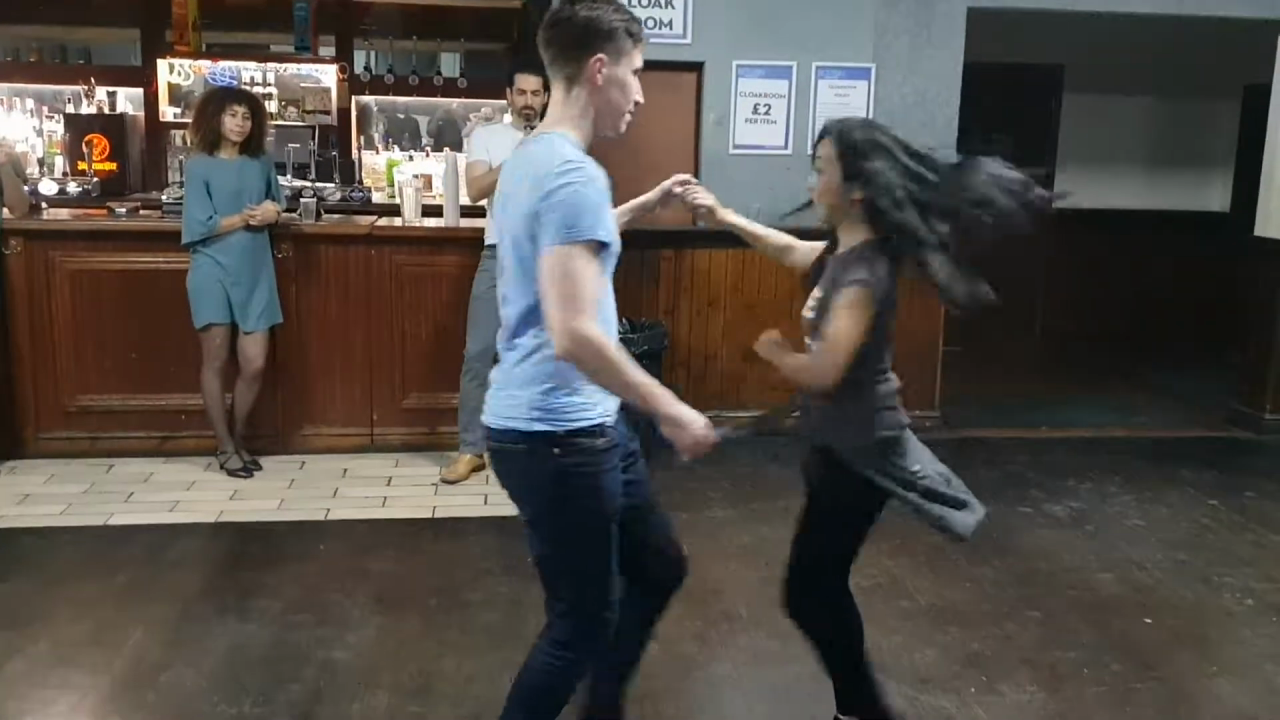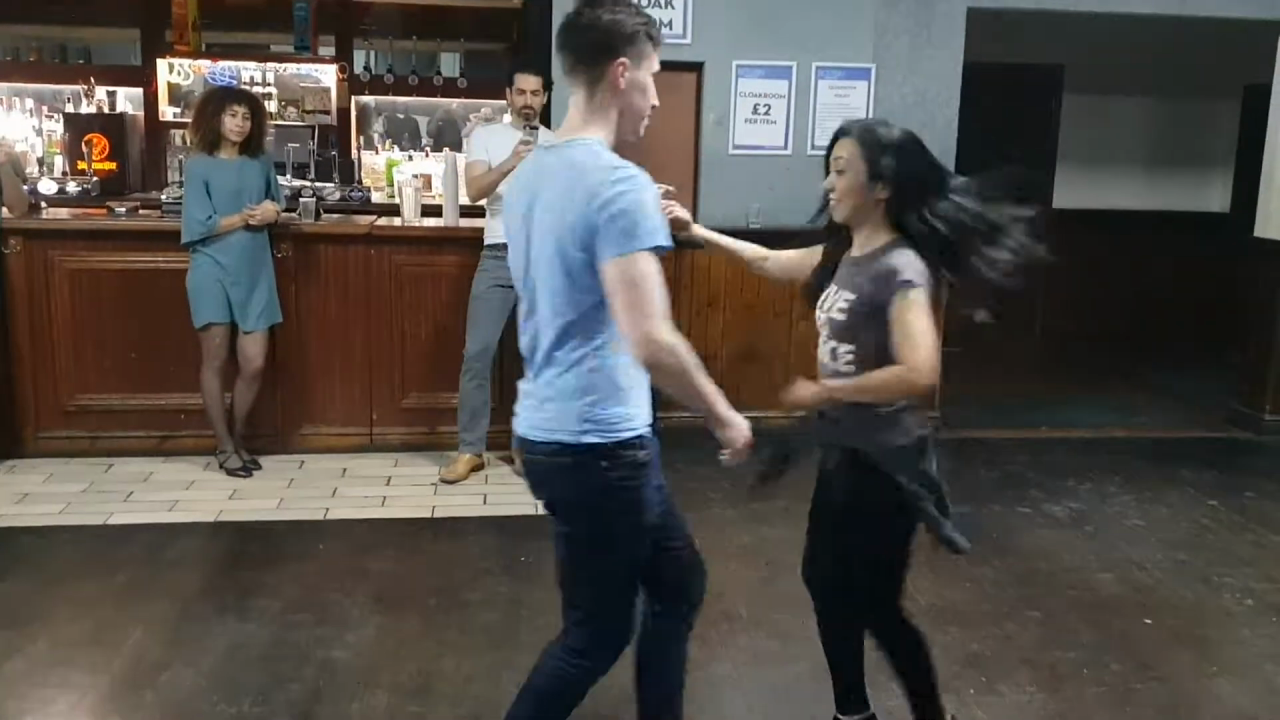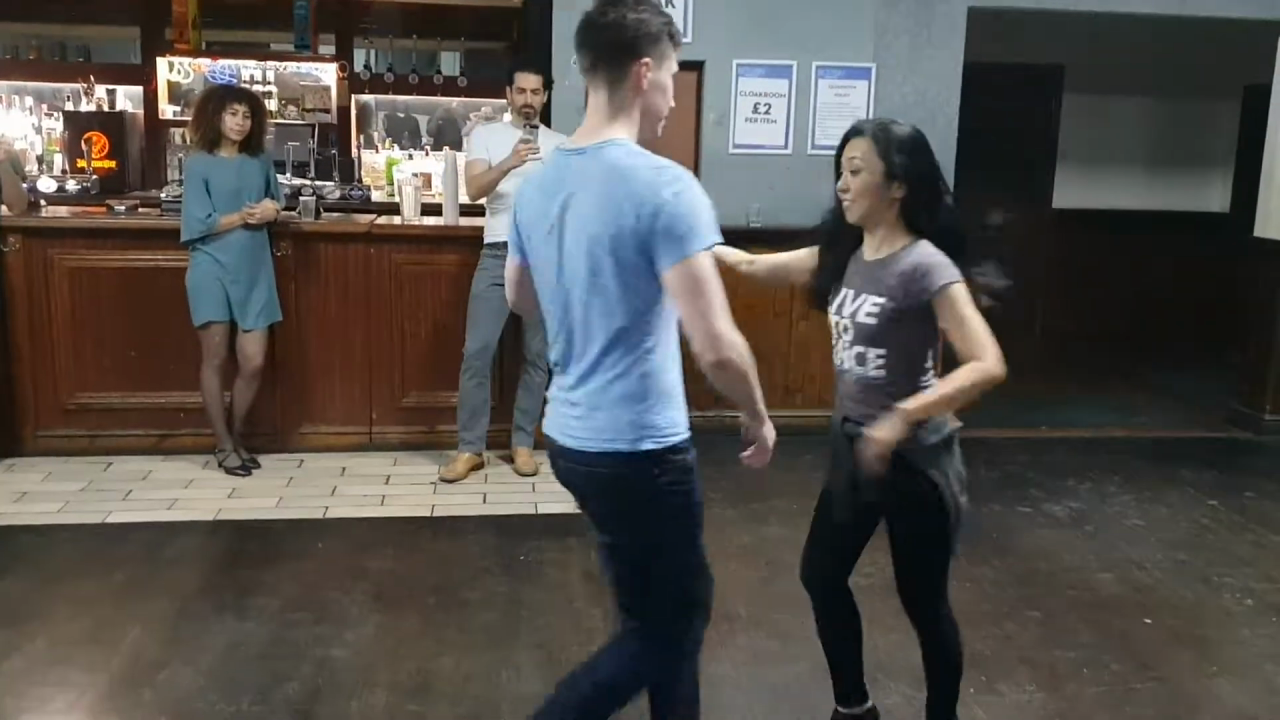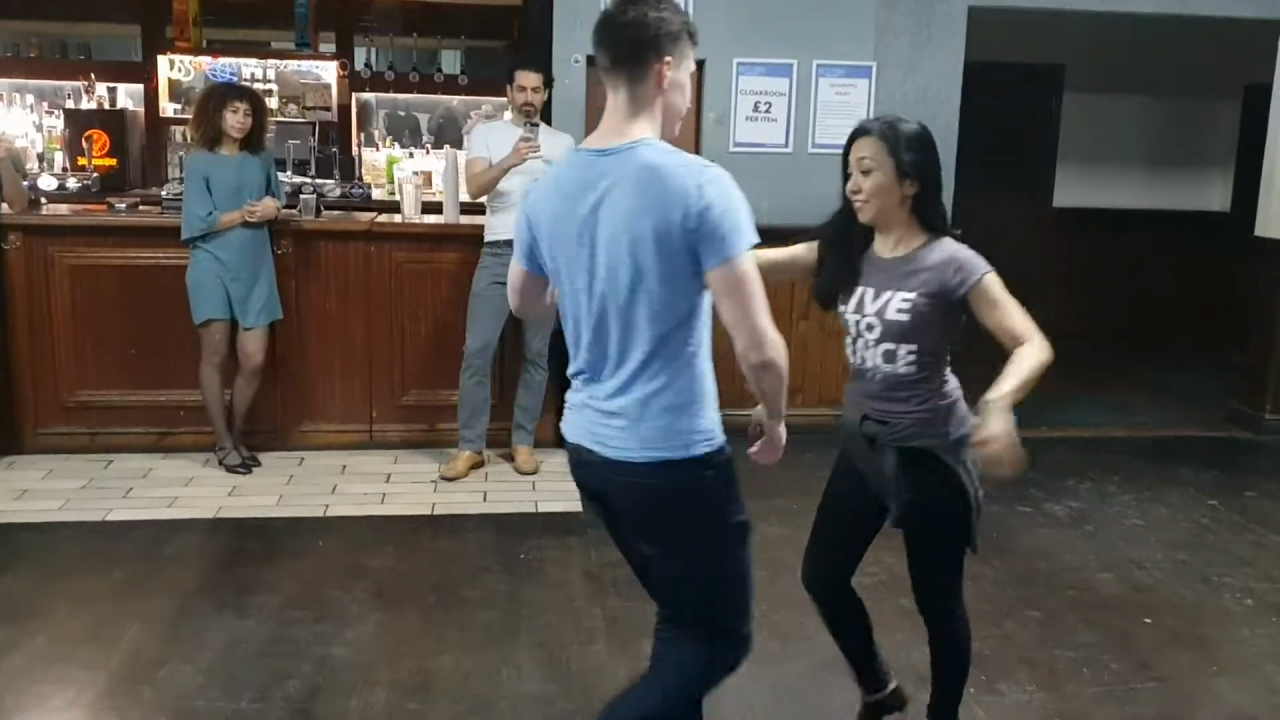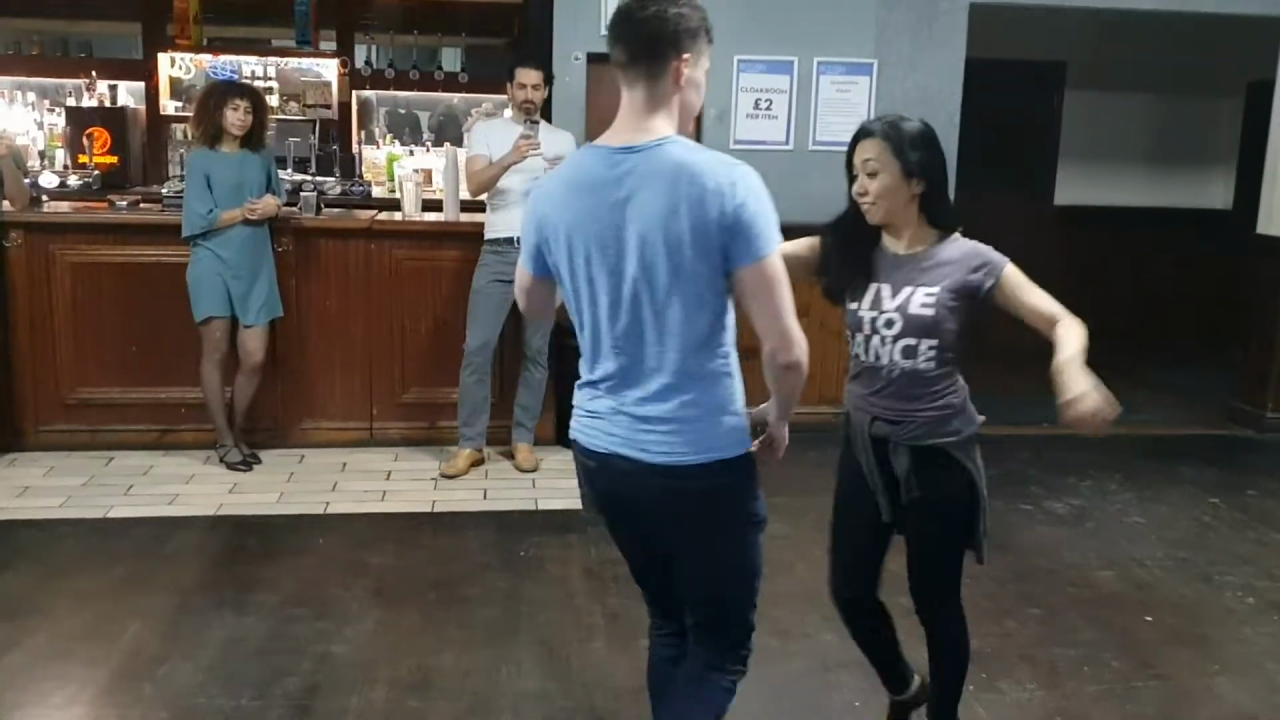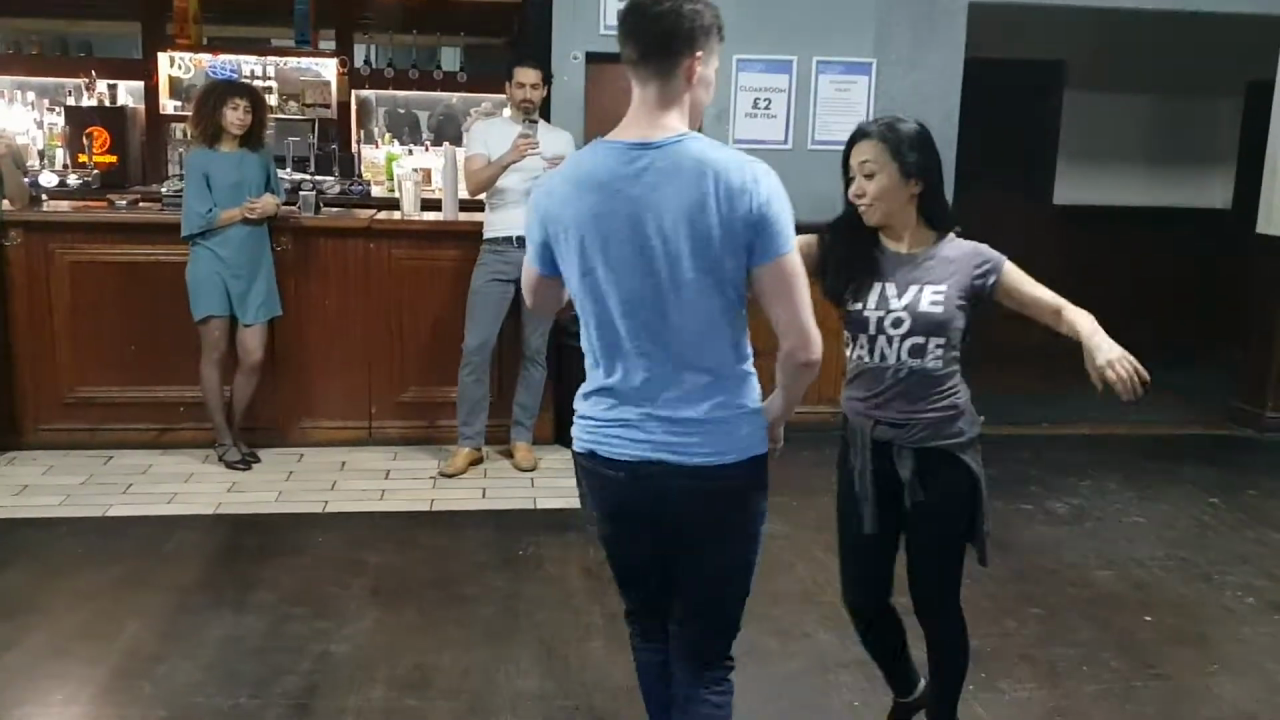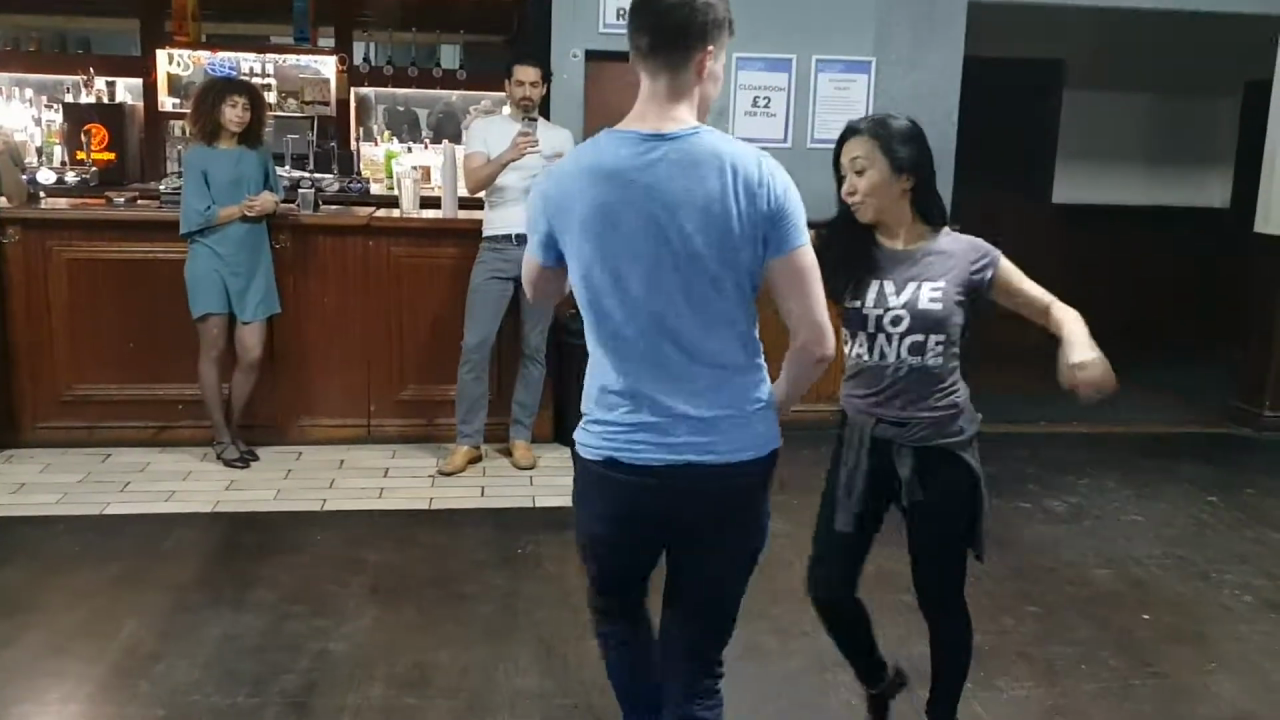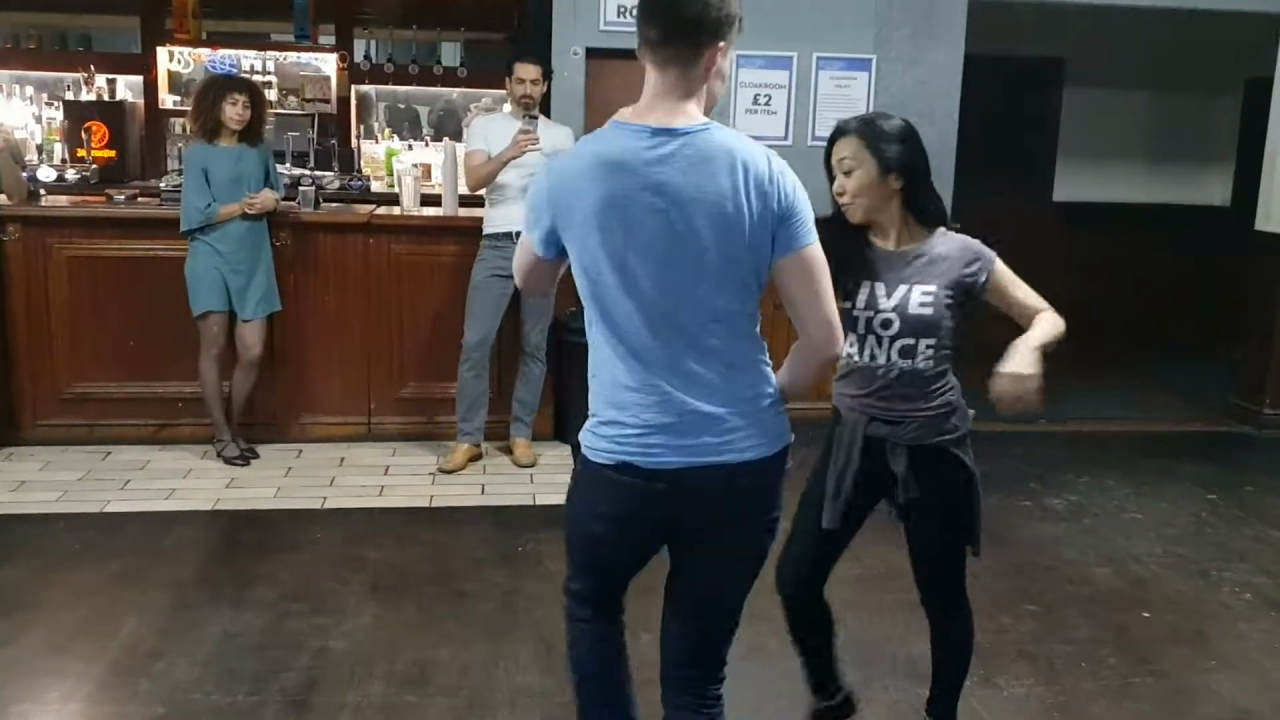
dt=0.1s
person 1, frame 1
left shoulder: (530, 163)
right shoulder: (572, 176)
right elbow: (573, 332)
left wrist: (647, 203)
right wrist: (671, 410)
left hip: (566, 425)
right hip: (555, 435)
left knee: (659, 571)
right knee: (583, 620)
person 1, frame 2
left shoulder: (530, 175)
right shoulder: (620, 183)
right elbow: (653, 340)
right wrist: (724, 417)
left hip: (564, 434)
right hip: (594, 445)
left knee: (678, 585)
right knee: (598, 630)
person 1, frame 3
left shoulder: (537, 185)
right shoulder: (664, 187)
left elbow: (523, 298)
right elbow: (716, 346)
right wrist: (759, 421)
left hip: (571, 438)
right hip: (640, 451)
left knee: (681, 605)
right knee: (655, 635)
person 1, frame 4
left shoulder: (547, 189)
right shoulder: (700, 185)
left elbow: (524, 304)
right elbow: (761, 349)
right wrist: (775, 419)
left hip: (592, 446)
right hip: (675, 457)
left knee: (688, 616)
right knee: (718, 635)
person 1, frame 5
left shoulder: (555, 190)
right shoulder: (729, 184)
left elbow: (532, 306)
right elbow: (788, 350)
right wrist: (779, 417)
left hip: (604, 454)
right hip: (706, 461)
left knee: (671, 620)
right knee: (719, 648)
person 1, frame 6
left shoulder: (562, 188)
right shoulder: (746, 181)
left elbow: (539, 300)
right elbow: (803, 348)
right wrist: (777, 411)
left hip: (607, 457)
right hip: (721, 462)
left knee: (650, 622)
right knee: (705, 659)
person 1, frame 7
left shoulder: (567, 180)
right shoulder: (759, 176)
left elbow: (539, 292)
right elbow: (818, 342)
right wrist: (768, 405)
left hip: (617, 461)
right hip: (735, 464)
left knee: (616, 611)
person 1, frame 8
left shoulder: (570, 174)
right shoulder: (766, 175)
left elbow: (528, 280)
right elbow: (824, 341)
right wrist: (763, 399)
left hip: (622, 463)
right hip: (744, 464)
left knee: (589, 606)
person 2, frame 1
left shoulder: (866, 268)
right shoulder: (852, 250)
left elbow: (822, 371)
right elbow: (800, 252)
left wrist: (774, 352)
right wrist: (726, 217)
left hip: (856, 453)
right hip: (846, 445)
left knee: (805, 594)
right knee: (824, 583)
person 2, frame 2
left shoulder: (900, 270)
right shoulder: (847, 253)
left elbow: (920, 372)
right elbow: (780, 264)
left wrist: (824, 392)
right wrist: (701, 234)
left hip: (883, 456)
right hip: (849, 449)
left knee: (873, 603)
right knee: (824, 580)
person 2, frame 3
left shoulder: (927, 269)
right shoulder: (849, 253)
left elbow: (988, 363)
right elbow: (760, 266)
left wrist: (905, 417)
left hip: (914, 457)
right hip: (857, 448)
left knee: (923, 603)
right knee: (822, 574)
person 2, frame 4
left shoulder: (953, 264)
right shoulder: (848, 251)
left elbow: (1033, 345)
right elbow: (761, 262)
left wrist: (998, 406)
left hip: (931, 452)
right hip: (864, 445)
left knee: (936, 601)
right knee: (822, 576)
person 2, frame 5
left shoulder: (968, 261)
right shoulder: (844, 249)
left elbow: (1061, 321)
left wrist: (1073, 370)
left hip: (939, 451)
right hip: (865, 446)
left knee: (936, 599)
right knee: (848, 590)
person 2, frame 6
left shoulder: (970, 261)
right shoulder: (844, 251)
left elbow: (1061, 309)
left wrist: (1099, 342)
left hip: (941, 452)
right hip: (865, 447)
left knee: (935, 601)
right knee: (862, 597)
person 2, frame 7
left shoulder: (968, 256)
right shoulder: (843, 247)
left elbow: (1054, 308)
left wrist: (1077, 340)
left hip: (942, 449)
right hip: (863, 442)
left knee: (940, 599)
right knee: (828, 586)
person 2, frame 8
left shoulder: (958, 256)
right shoulder: (835, 248)
left elbow: (1047, 317)
left wrist: (1025, 349)
left hip: (932, 448)
right hip: (854, 440)
left knee: (943, 597)
right knee: (796, 580)
person 3, frame 1
right shoulder: (486, 136)
right elbow: (475, 191)
right wrist: (509, 163)
right hip: (498, 256)
right knee: (478, 353)
right ankle: (471, 449)
person 3, frame 2
right shoulder: (485, 136)
right elbow: (474, 191)
right wrist: (510, 164)
right hip: (497, 257)
right knee: (478, 353)
right ankle: (470, 449)
person 3, frame 3
left shoulder: (561, 144)
right shoulder: (486, 134)
right elbow: (474, 190)
right wrist: (509, 163)
right hip: (498, 255)
left knee: (536, 355)
right knee: (477, 351)
left ankle: (523, 443)
right ankle: (470, 448)
person 3, frame 4
left shoulder: (563, 142)
right shoulder: (486, 133)
right elbow: (474, 188)
right wrist: (510, 162)
right hip: (498, 254)
left knee: (537, 353)
right knee: (477, 349)
left ankle: (523, 441)
right ankle: (470, 446)
person 3, frame 5
left shoulder: (563, 140)
right shoulder: (486, 131)
right elbow: (474, 186)
right wrist: (509, 158)
right hip: (498, 252)
left knee: (537, 350)
right knee: (477, 347)
left ankle: (523, 439)
right ankle: (471, 444)
person 3, frame 6
left shoulder: (561, 139)
right shoulder: (485, 130)
right elbow: (473, 185)
right wrist: (508, 158)
right hip: (497, 251)
left knee: (535, 349)
right knee: (476, 346)
left ankle: (522, 438)
right ankle: (469, 443)
person 3, frame 7
left shoulder: (561, 137)
right shoulder: (484, 128)
right elbow: (472, 183)
right wrist: (507, 156)
right hip: (496, 248)
left knee: (534, 347)
right knee: (475, 344)
left ankle: (521, 436)
right ankle: (468, 441)
person 3, frame 8
left shoulder: (561, 135)
right shoulder: (484, 126)
right elbow: (473, 181)
right wrist: (508, 154)
right hip: (497, 246)
left knee: (534, 345)
right knee: (475, 342)
left ankle: (521, 434)
right ankle: (468, 438)
person 4, frame 1
left shoulder: (261, 164)
right shoulder: (199, 166)
left elbow: (275, 206)
right elbow: (201, 226)
left wrist: (272, 213)
right wrist: (247, 216)
left hip: (254, 272)
right hip: (213, 271)
left knee: (254, 364)
right knee: (216, 361)
left ankle: (238, 440)
right ankle: (224, 447)
person 4, frame 2
left shoulder: (260, 163)
right shoulder: (199, 165)
left elbow: (275, 206)
right elbow: (201, 226)
left wrist: (272, 213)
right wrist: (247, 216)
left hip: (254, 272)
right hip: (213, 271)
left knee: (254, 363)
right knee: (216, 360)
left ankle: (238, 439)
right ankle: (224, 446)
person 4, frame 3
left shoulder: (260, 162)
right shoulder: (199, 164)
left elbow: (275, 204)
right elbow: (200, 224)
left wrist: (272, 211)
right wrist: (246, 215)
left hip: (253, 270)
right hip: (213, 268)
left knee: (253, 362)
right knee: (215, 358)
left ankle: (237, 438)
right ankle: (223, 445)
person 4, frame 4
left shoulder: (261, 160)
right shoulder: (199, 162)
left elbow: (276, 201)
right elbow: (201, 222)
left wrist: (273, 209)
right wrist: (246, 213)
left hip: (254, 268)
right hip: (213, 266)
left knee: (254, 359)
right knee: (215, 356)
left ankle: (237, 435)
right ankle: (223, 443)
person 4, frame 5
left shoulder: (261, 158)
right shoulder: (200, 159)
left elbow: (276, 199)
right elbow: (201, 219)
left wrist: (273, 207)
right wrist: (245, 211)
left hip: (254, 266)
right hip: (213, 264)
left knee: (254, 357)
right knee: (216, 354)
left ankle: (236, 433)
right ankle: (223, 440)
person 4, frame 6
left shoulder: (260, 157)
right shoulder: (199, 158)
left elbow: (275, 199)
right elbow: (200, 218)
left wrist: (272, 206)
right wrist: (245, 210)
left hip: (253, 265)
right hip: (212, 263)
left knee: (253, 356)
right knee: (215, 352)
left ankle: (236, 432)
right ankle: (223, 439)
person 4, frame 7
left shoulder: (258, 154)
right shoulder: (197, 156)
left elbow: (273, 196)
right elbow: (199, 216)
left wrist: (270, 204)
right wrist: (244, 207)
left hip: (252, 262)
right hip: (211, 261)
left knee: (252, 354)
right knee: (213, 350)
left ankle: (234, 430)
right ankle: (220, 437)
person 4, frame 8
left shoulder: (259, 152)
right shoulder: (198, 153)
left elbow: (274, 195)
right elbow: (199, 214)
left wrist: (271, 202)
right wrist: (244, 205)
left hip: (252, 260)
right hip: (211, 258)
left knee: (252, 352)
right knee: (213, 347)
left ankle: (234, 428)
right ankle: (221, 435)
